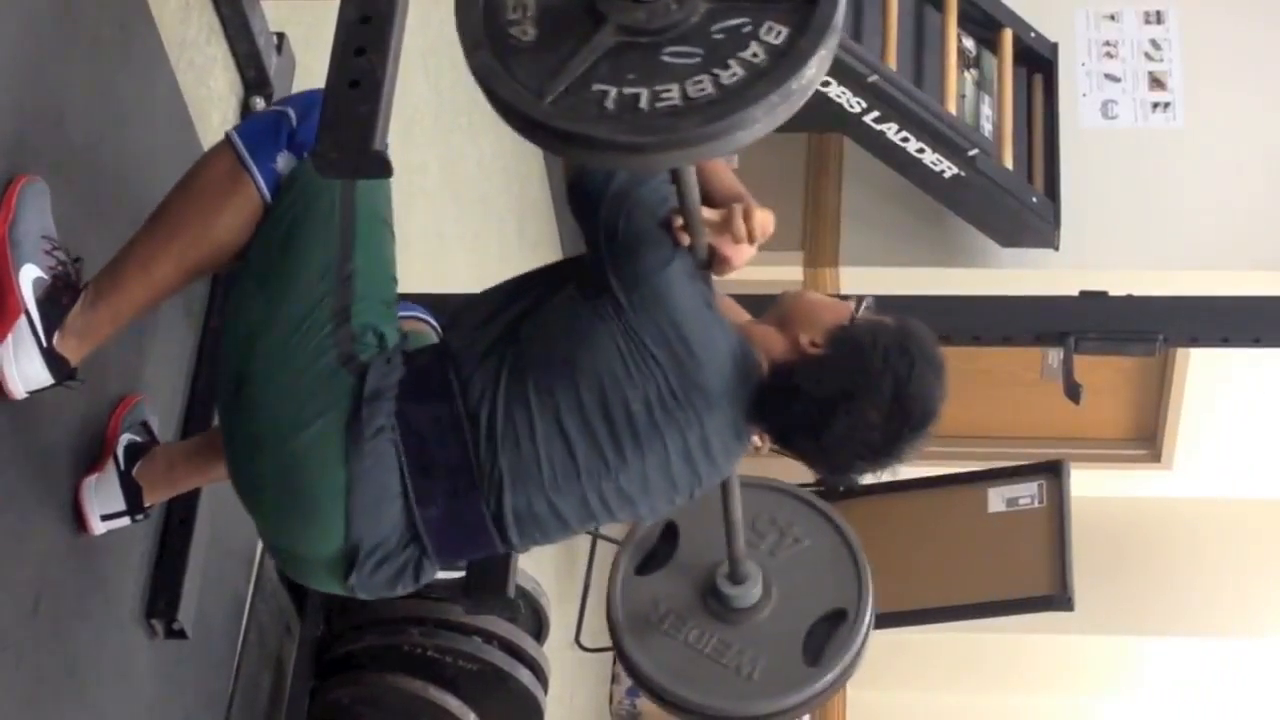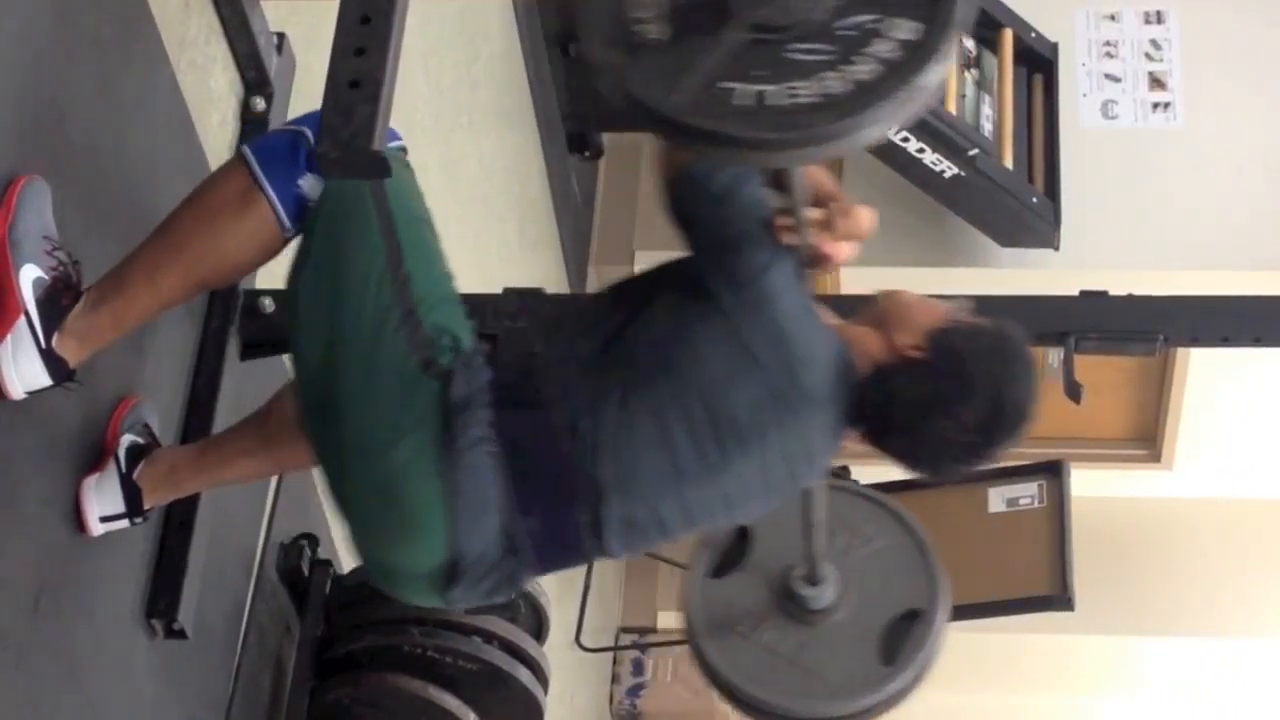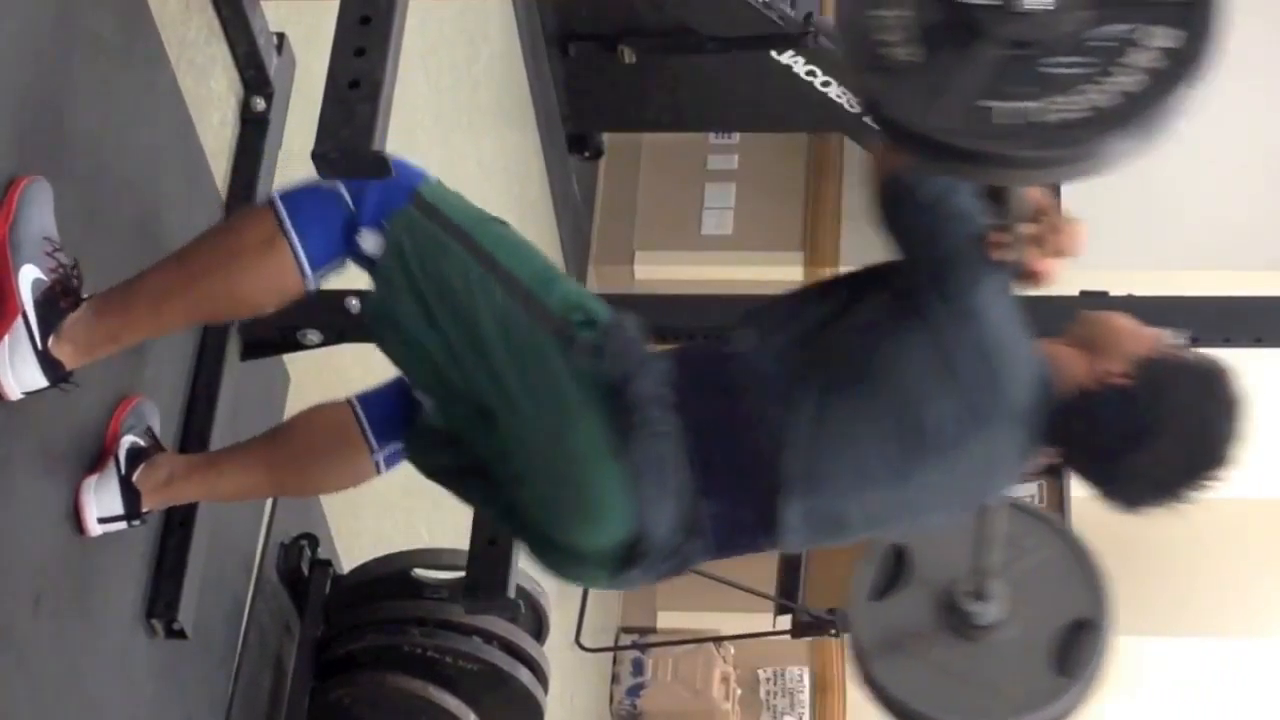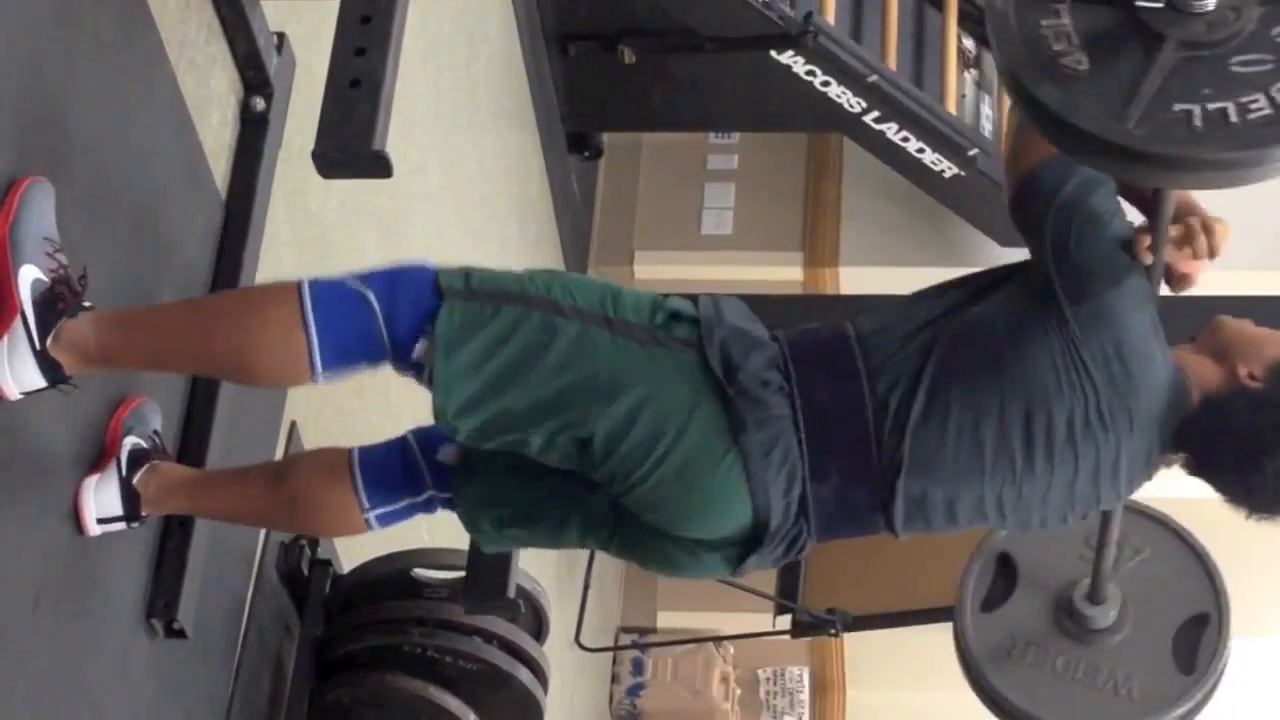
dt=0.3s
person 1, frame 1
left shoulder: (673, 316)
right shoulder: (717, 444)
left elbow: (599, 157)
right wrist: (724, 218)
left hip: (325, 474)
right hip: (366, 542)
left knee: (313, 127)
right knee: (413, 334)
right ankle: (151, 476)
person 1, frame 2
left shoulder: (775, 323)
right shoulder: (808, 445)
left elbow: (693, 159)
right wrist: (819, 226)
left hip: (419, 475)
right hip: (457, 553)
right knee: (421, 375)
right ankle: (152, 478)
person 1, frame 3
left shoulder: (982, 331)
right shoulder: (996, 449)
left elbow: (899, 170)
right wrist: (1015, 242)
left hip: (619, 431)
right hip: (624, 522)
left knee: (377, 203)
right knee: (416, 406)
right ankle: (153, 480)
person 1, frame 4
left shoulder: (1115, 334)
right shoulder: (1114, 463)
left elbow: (1037, 155)
left hip: (720, 418)
right hip: (720, 517)
left knee: (397, 311)
right knee: (427, 470)
right ankle: (151, 488)
